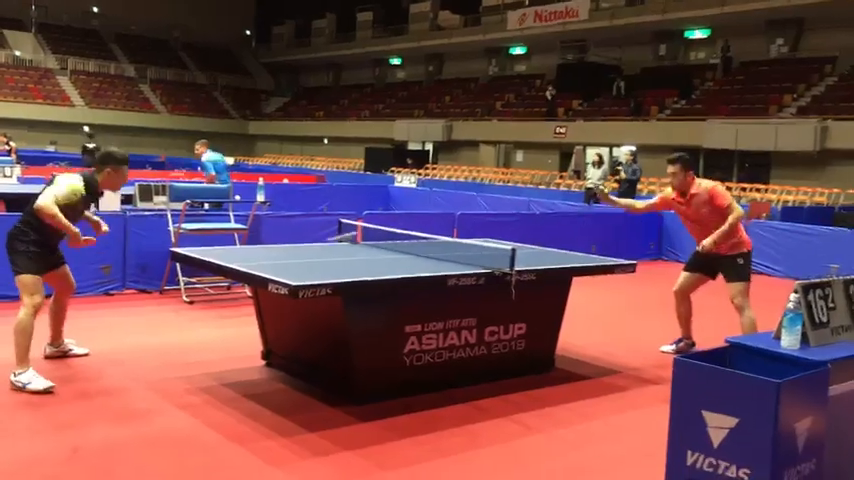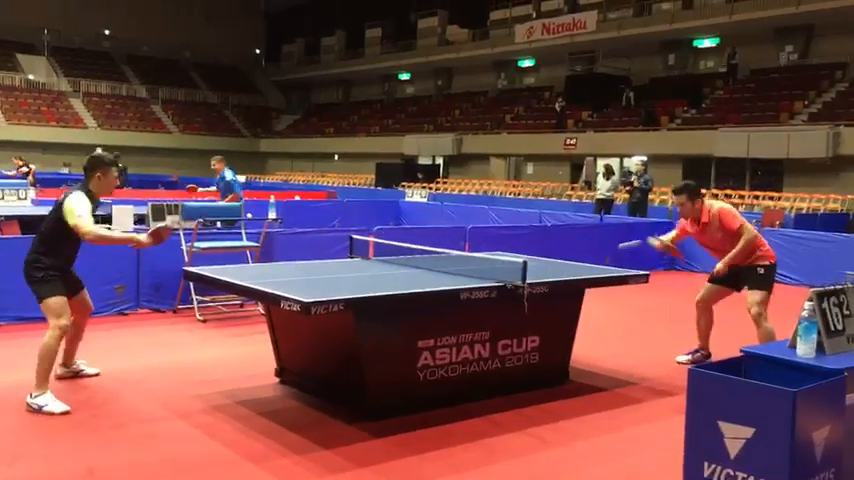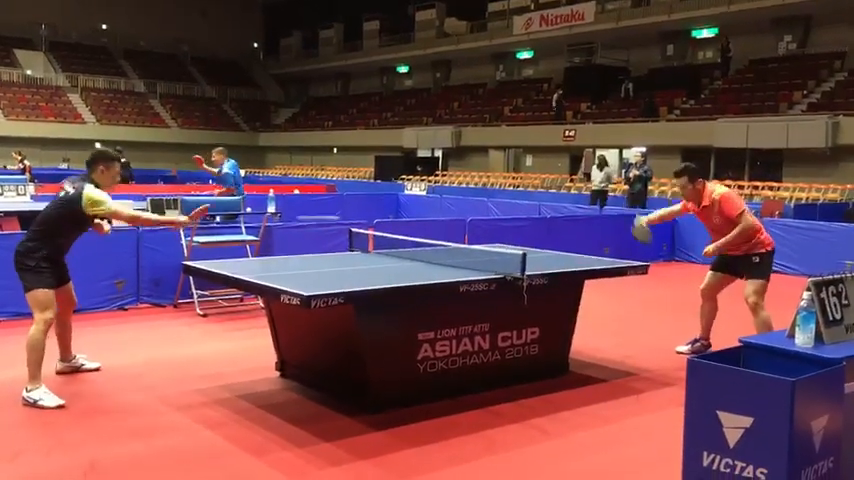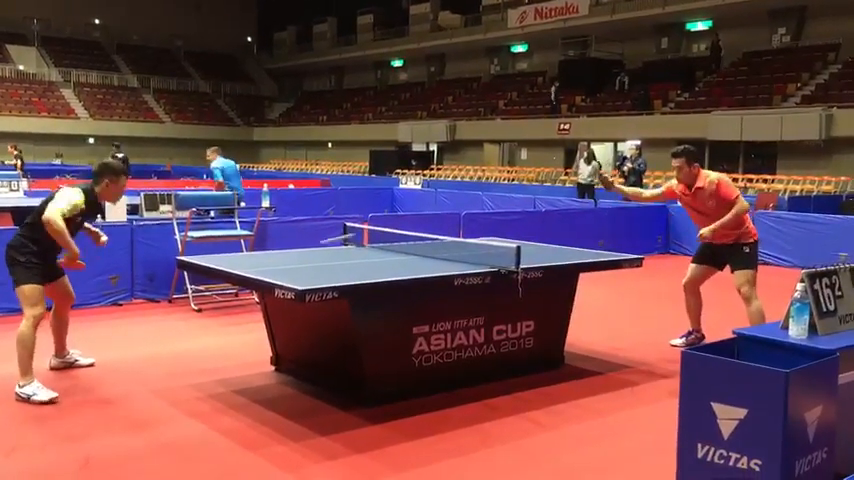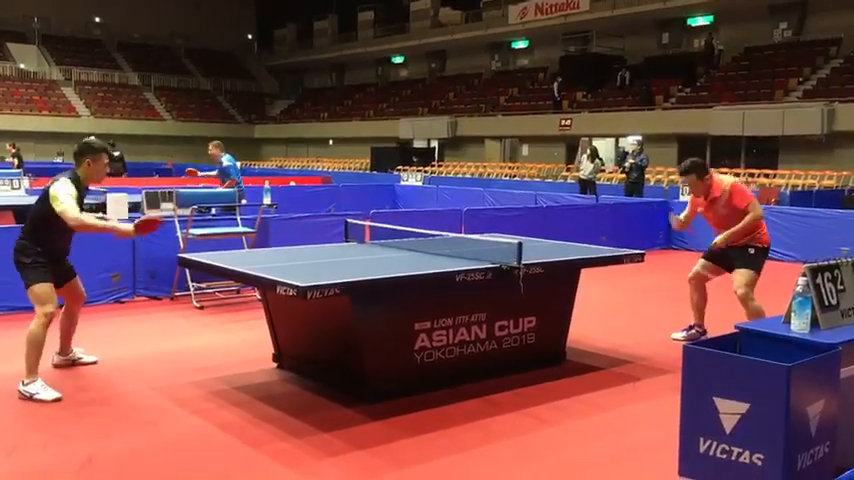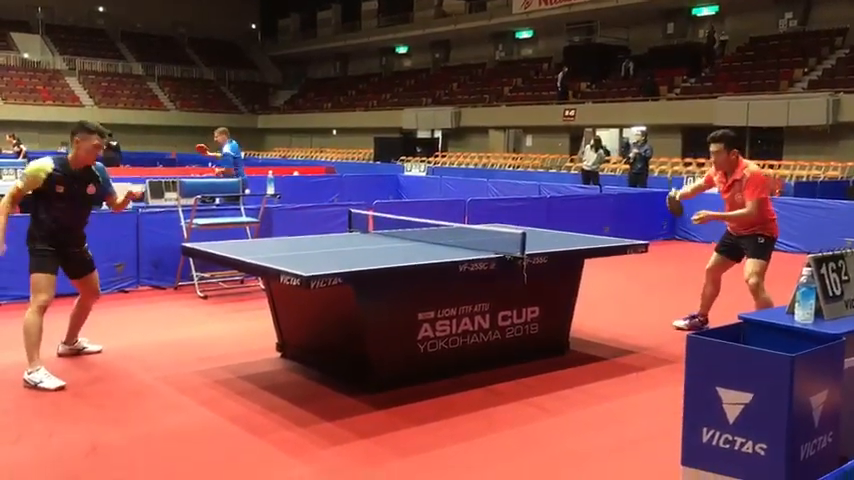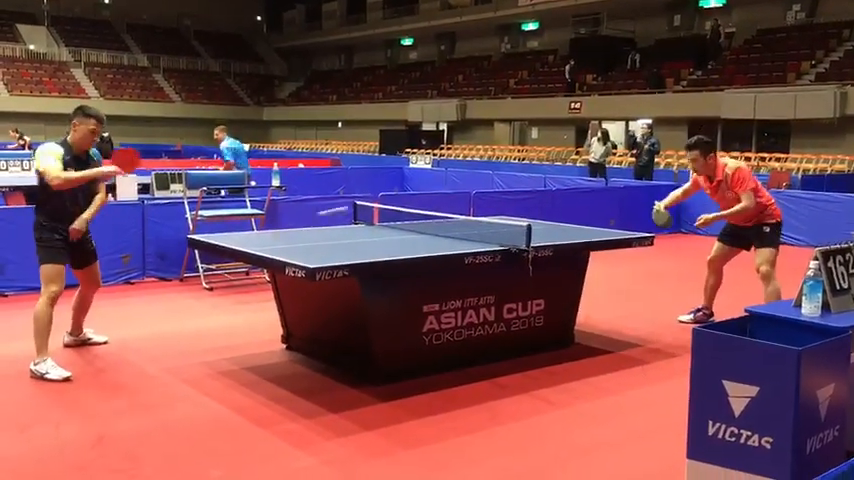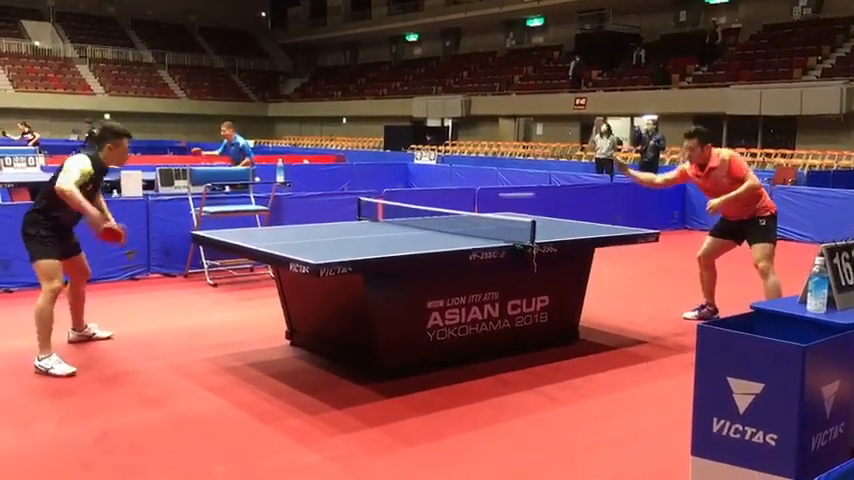
dt=0.5s
person 1, frame 1
left shoulder: (91, 187)
right shoulder: (74, 183)
right elbow: (42, 206)
left wrist: (93, 220)
right wrist: (72, 231)
left hip: (45, 243)
right hip: (25, 242)
left knee: (66, 288)
right knee: (33, 302)
left ankle: (56, 344)
right ankle: (21, 372)
person 1, frame 2
left shoulder: (84, 197)
right shoulder: (77, 199)
right elbow: (89, 233)
left wrist: (111, 233)
right wrist: (135, 239)
left hip: (60, 267)
right hip: (43, 268)
left knee: (84, 312)
right knee: (61, 324)
left ankle: (67, 366)
right ankle: (38, 395)
person 1, frame 3
left shoulder: (75, 184)
right shoulder: (89, 193)
right elbow: (130, 217)
left wrist: (95, 223)
right wrist: (178, 220)
left hip: (48, 255)
right hip: (33, 258)
left knee: (66, 306)
right knee: (45, 317)
left ankle: (67, 360)
right ankle: (33, 389)
person 1, frame 4
left shoulder: (92, 202)
right shoulder: (75, 195)
right elbow: (50, 218)
left wrist: (95, 233)
right wrist: (72, 249)
left hip: (42, 254)
right hip: (24, 254)
left knee: (65, 301)
right knee: (35, 314)
left ankle: (61, 356)
right ankle: (26, 384)
person 1, frame 5
left shoulder: (77, 184)
right shoulder: (63, 186)
right elbow: (75, 220)
left wrist: (100, 219)
right wrist: (116, 228)
left hip: (53, 254)
right hip: (32, 255)
left knee: (77, 299)
right knee: (46, 311)
left ankle: (65, 353)
right ankle: (30, 382)
person 1, frame 6
left shoulder: (98, 173)
right shoulder: (43, 168)
left elbow: (115, 204)
left wrist: (129, 196)
left hip: (75, 243)
right hip: (44, 244)
left knee: (91, 294)
right knee: (41, 301)
left ankle: (70, 343)
right ankle: (34, 370)
person 1, frame 7
left shoulder: (91, 158)
right shoulder: (50, 151)
left elbow: (100, 194)
right elbow: (56, 182)
left wrist: (85, 217)
right wrist: (99, 172)
left hip: (79, 231)
right hip: (51, 232)
left knee: (92, 284)
right knee: (52, 291)
left ankle: (76, 333)
right ankle: (40, 361)
person 1, frame 8
left shoulder: (99, 168)
right shoulder: (82, 163)
left elbow: (94, 195)
right elbow: (64, 188)
left wrist: (109, 220)
right wrist: (94, 217)
left hip: (61, 227)
right hip: (39, 228)
left knee: (81, 275)
right knee: (53, 286)
left ankle: (79, 329)
right ankle: (44, 357)
person 2, frame 1
left shoulder: (709, 189)
right shoulder: (671, 196)
left elbow: (738, 214)
right elbow: (641, 206)
left wrist: (715, 238)
right wrist: (611, 200)
left hip: (735, 250)
right hip: (707, 251)
left knee: (740, 302)
right knee: (680, 291)
right ankle: (687, 340)
person 2, frame 2
left shoulder: (719, 211)
right shoulder: (688, 222)
left elbow: (751, 235)
right elbow: (671, 238)
left wrist: (727, 261)
right wrist: (662, 244)
left hip: (758, 261)
right hip: (733, 265)
left knee: (756, 312)
right knee: (702, 302)
right ankle: (702, 351)
person 2, frame 3
left shoulder: (721, 196)
right shoulder: (693, 201)
left elbow: (748, 225)
right elbow: (671, 211)
left wrist: (718, 244)
right wrist: (647, 220)
left hip: (756, 248)
right hip: (731, 251)
left knee: (753, 300)
right knee: (706, 291)
right ankle: (703, 341)
person 2, frame 4
left shoulder: (716, 181)
right shoulder: (677, 187)
left elbow: (743, 207)
right elbow: (645, 195)
left wrist: (715, 227)
right wrist: (616, 187)
left hip: (740, 239)
right hip: (714, 242)
left knee: (746, 292)
right knee: (689, 284)
right ankle: (696, 333)
person 2, frame 5
left shoulder: (730, 186)
right shoulder: (698, 194)
left elbow: (757, 214)
right elbow: (685, 221)
left wrist: (727, 235)
right wrist: (677, 223)
left hip: (752, 242)
right hip: (727, 243)
left knee: (742, 292)
right knee: (695, 278)
right ankle: (698, 328)
person 2, frame 6
left shoulder: (753, 174)
right shoulder: (716, 172)
left elbow: (751, 213)
right elbow: (697, 186)
left wrist: (713, 216)
right wrist: (679, 194)
left hip: (759, 232)
right hip: (735, 231)
left knee: (753, 281)
right knee: (712, 271)
right ankle: (701, 318)
person 2, frame 7
left shoulder: (735, 170)
right shoulder: (701, 176)
left elbow: (749, 205)
right elbow: (683, 191)
left wrist: (714, 217)
right wrist: (663, 204)
left hip: (765, 219)
right hip: (738, 222)
left knee: (765, 270)
right knee: (713, 261)
right ankle: (706, 311)
person 2, frame 8
left shoulder: (728, 158)
right shoulder: (690, 169)
left elbow: (754, 183)
right elbow: (659, 181)
left wrist: (724, 200)
right wrist: (629, 172)
left hip: (759, 214)
right hip: (732, 217)
left knee: (763, 266)
right knee: (704, 257)
right ankle: (710, 308)
